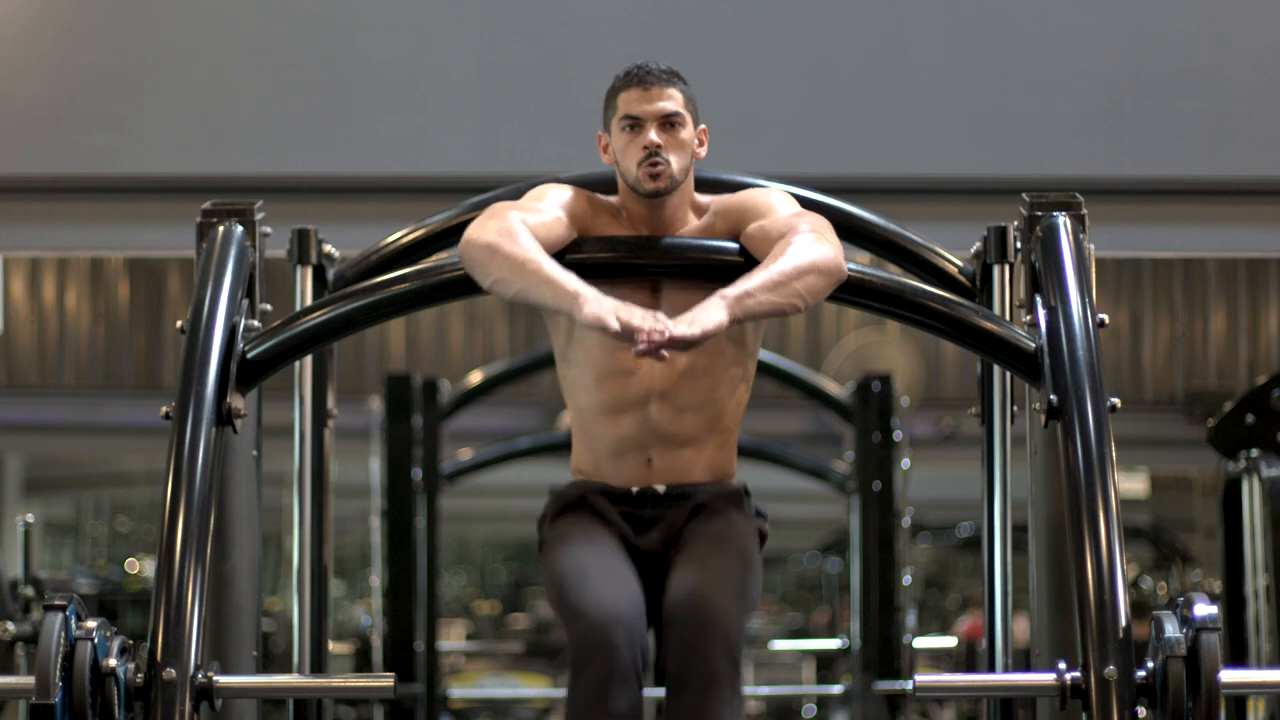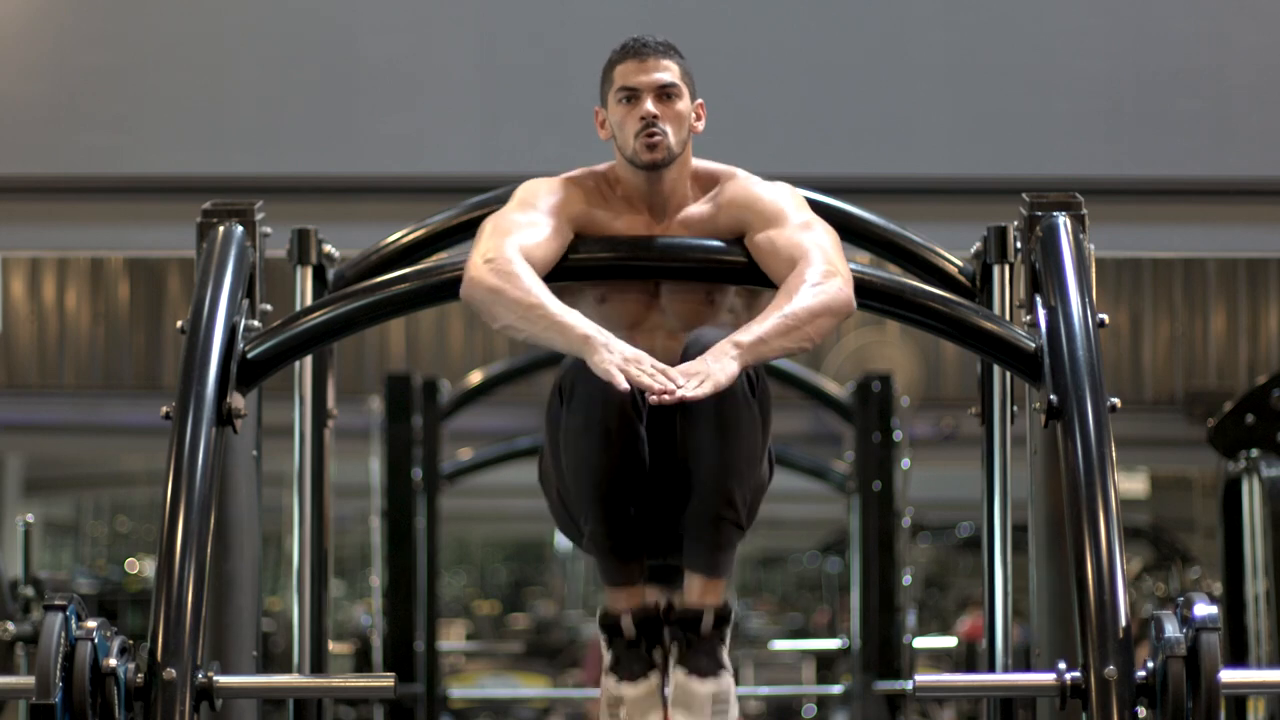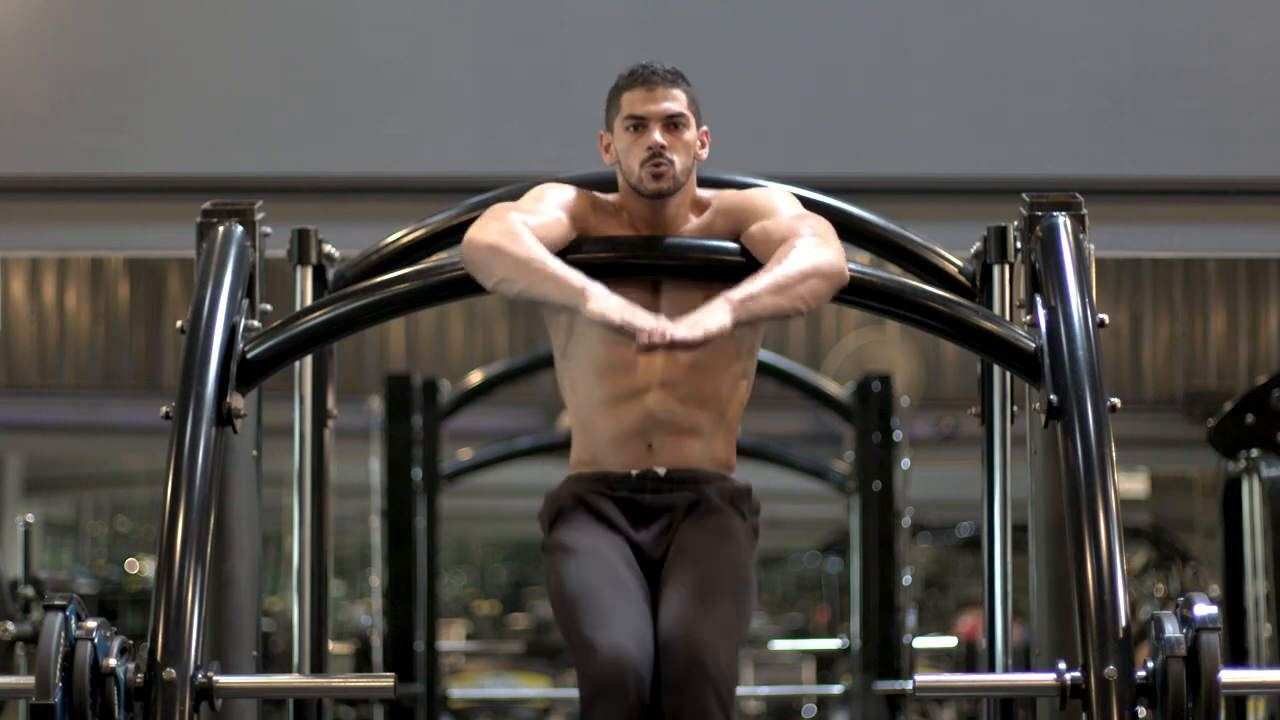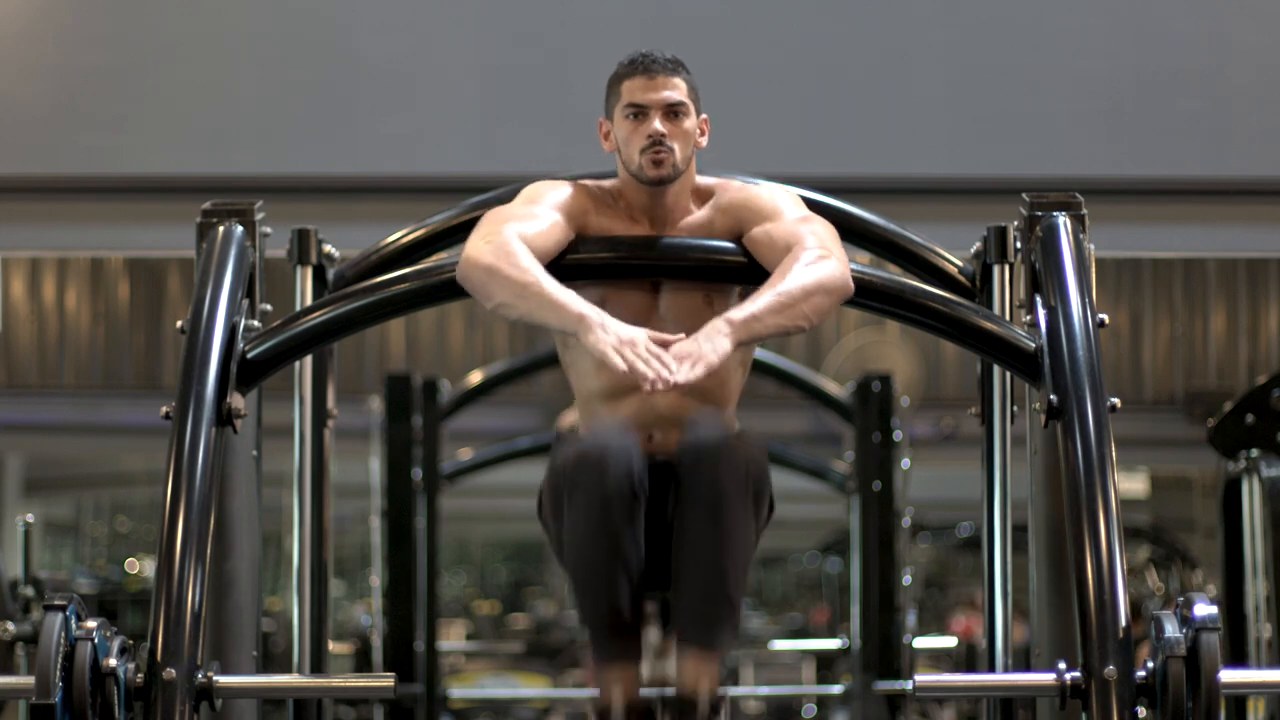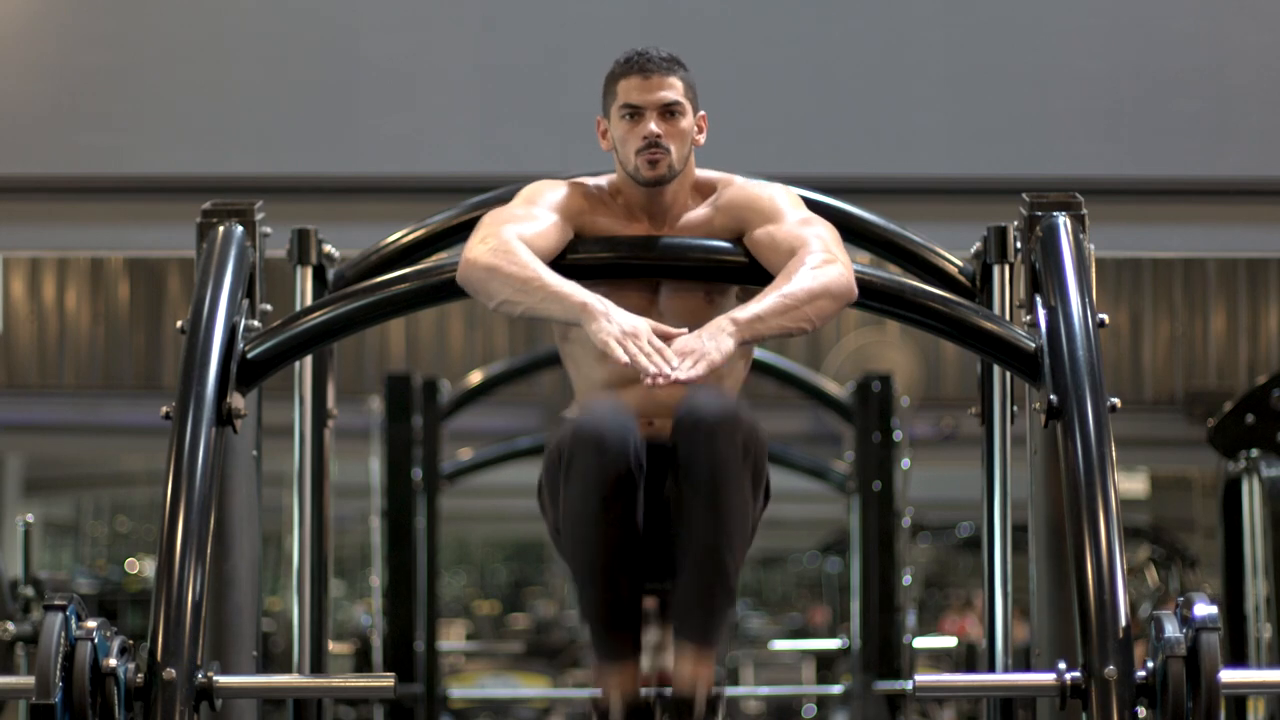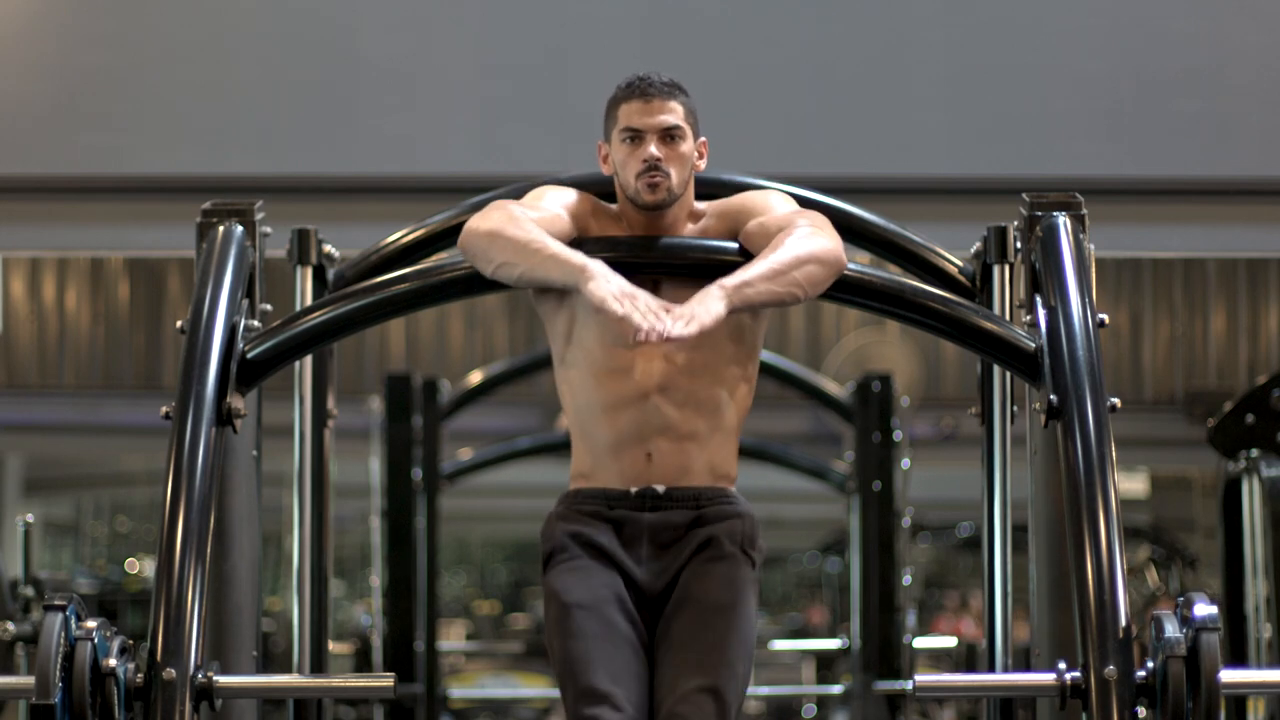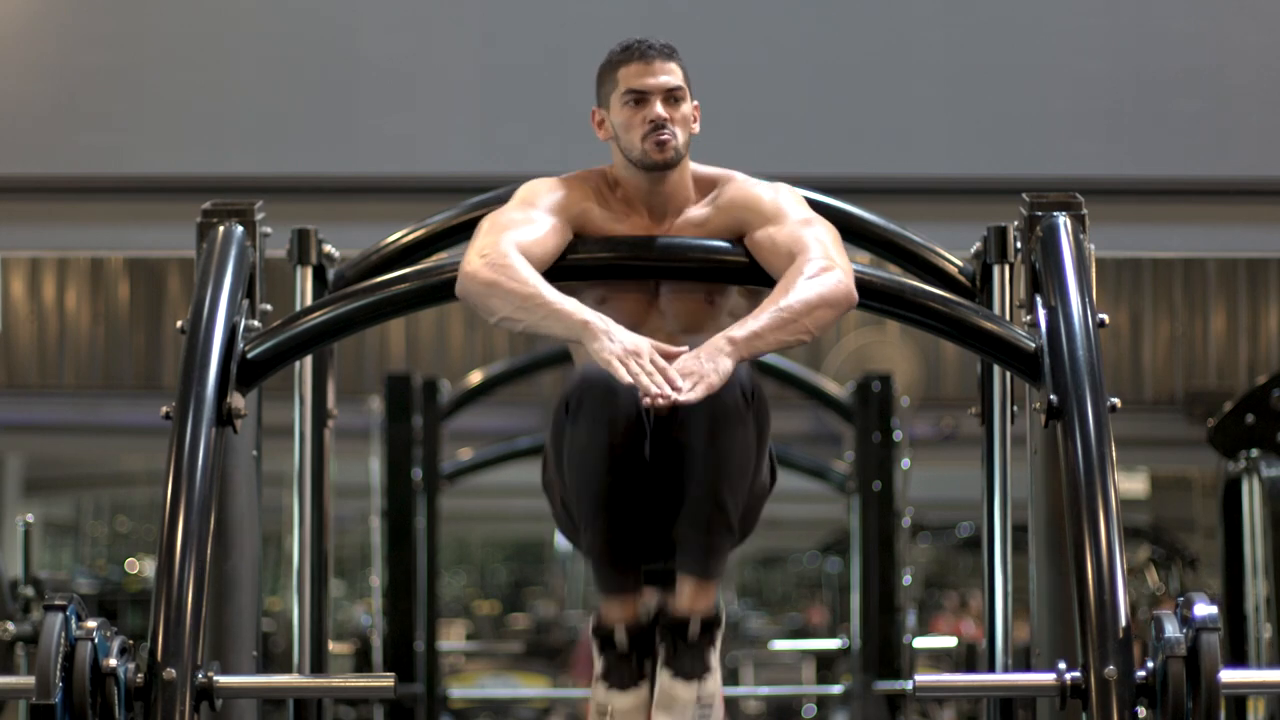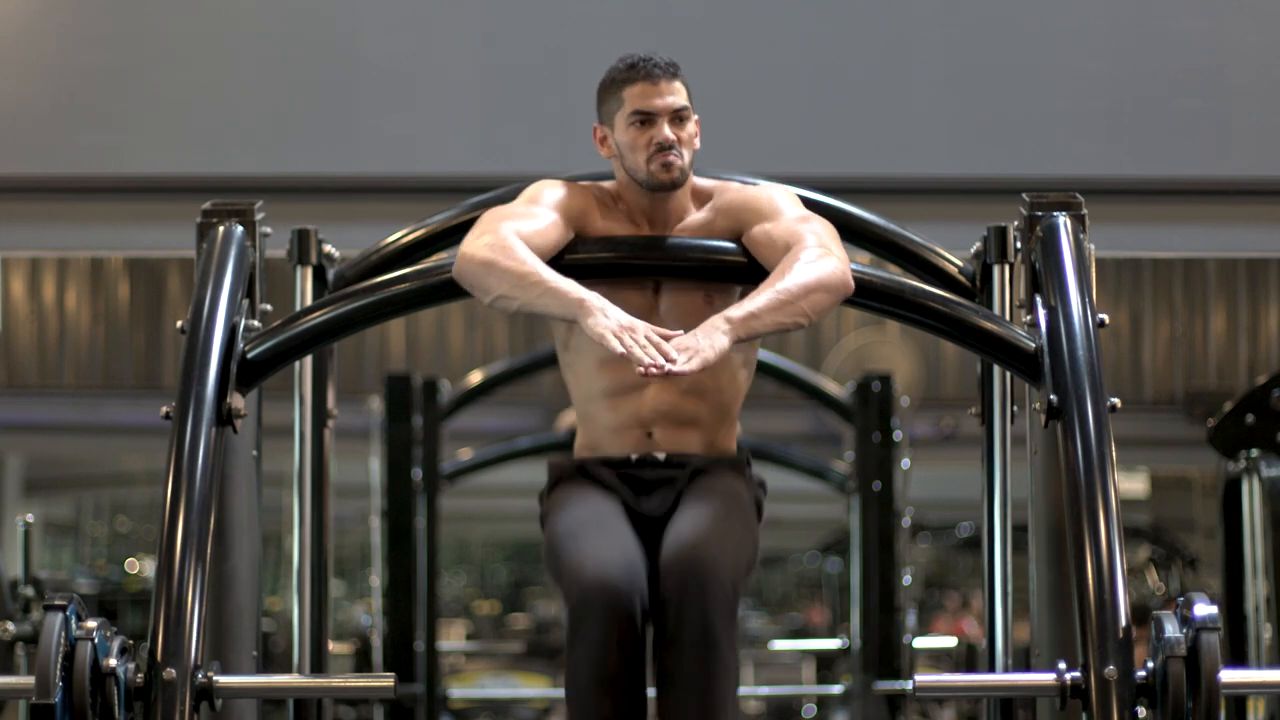
dt=0.4s
person 1, frame 1
left shoulder: (747, 216)
right shoulder: (571, 216)
left elbow: (824, 257)
right elbow: (482, 243)
left wrist: (718, 307)
right wrist: (588, 300)
left hip: (710, 515)
right hip: (595, 515)
left knee: (702, 616)
right knee: (603, 632)
person 1, frame 2
left shoulder: (748, 199)
right shoulder: (563, 199)
left elbow: (831, 287)
right elbow: (485, 278)
left wrist: (732, 352)
right wrist: (594, 341)
left hip: (708, 480)
right hip: (602, 490)
left knee: (717, 355)
right knee: (592, 379)
left ankle: (702, 618)
right ankle: (628, 617)
person 1, frame 3
left shoulder: (745, 212)
right shoulder: (570, 212)
left elbow: (825, 261)
right elbow: (484, 244)
left wrist: (724, 311)
right wrist: (593, 296)
left hip: (707, 508)
right hip: (594, 507)
person 1, frame 4
left shoulder: (745, 207)
right shoulder: (570, 206)
left elbow: (829, 274)
right elbow: (480, 261)
left wrist: (725, 330)
right wrist: (592, 321)
left hip: (714, 486)
right hip: (593, 487)
left knee: (720, 452)
right knee: (598, 456)
person 1, frame 5
left shoulder: (744, 203)
right shoulder: (566, 203)
left elbow: (833, 276)
right elbow: (480, 263)
left wrist: (729, 329)
right wrist: (594, 311)
left hip: (709, 489)
right hip: (605, 490)
left knee: (715, 421)
right knee: (598, 440)
person 1, frame 6
left shoulder: (742, 220)
right shoulder: (568, 218)
left elbow: (823, 250)
right elbow: (483, 234)
left wrist: (717, 298)
right wrist: (593, 276)
left hip: (710, 529)
right hip: (590, 531)
person 1, frame 7
left shoulder: (747, 201)
right shoulder: (566, 201)
left elbow: (833, 282)
right elbow: (479, 274)
left wrist: (727, 346)
right wrist: (596, 329)
left hip: (713, 483)
right hip: (599, 480)
left knee: (730, 387)
right knee: (595, 390)
left ankle: (693, 615)
right ankle: (620, 624)
person 1, frame 8
left shoulder: (744, 207)
right shoulder: (567, 206)
left elbow: (830, 272)
right elbow: (476, 259)
left wrist: (725, 327)
right wrist: (590, 308)
left hip: (707, 489)
right hip: (596, 489)
left knee: (696, 570)
right knee: (604, 590)
